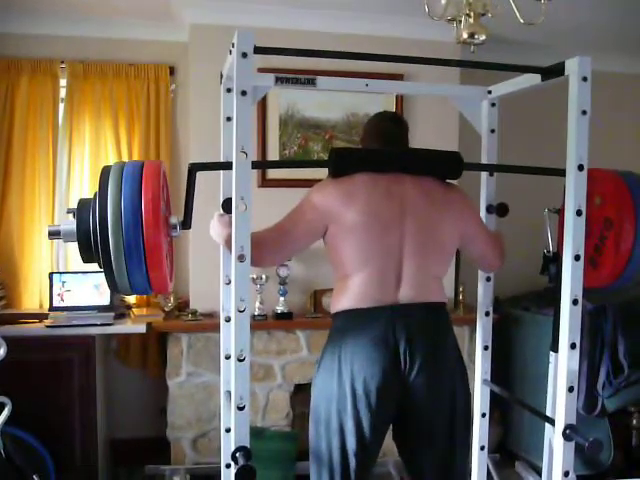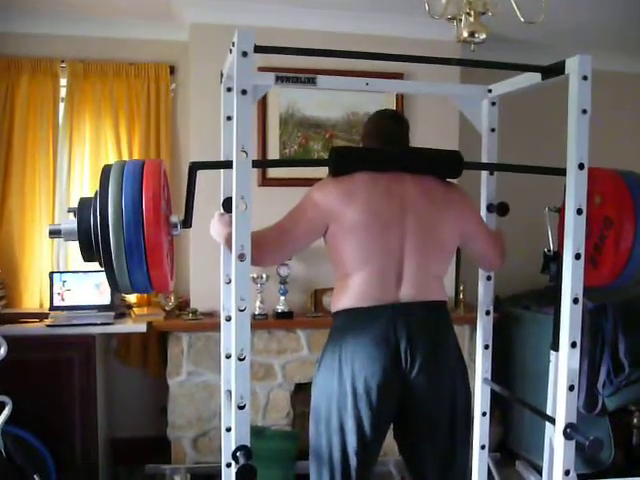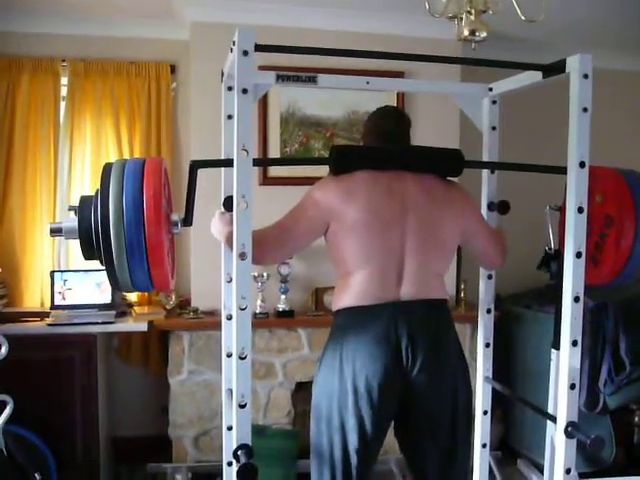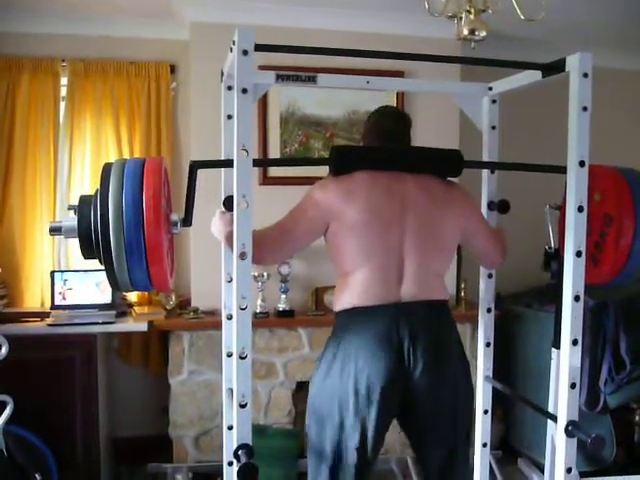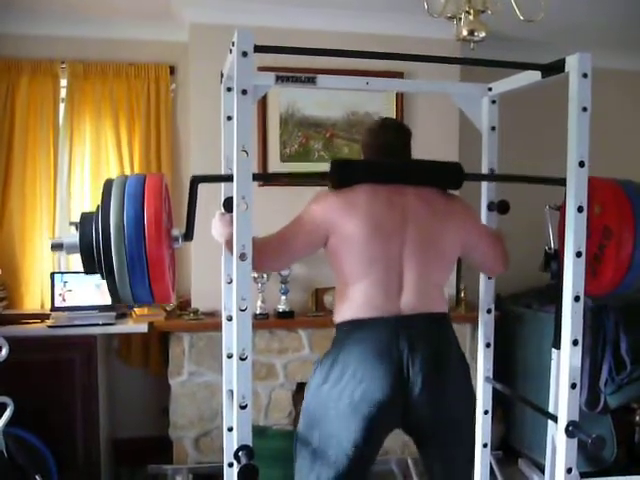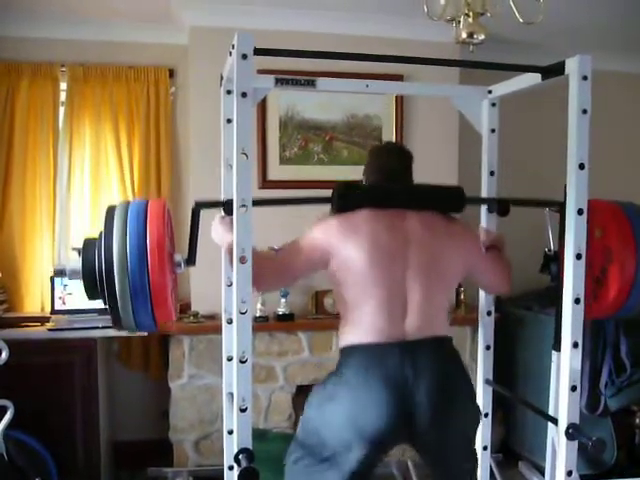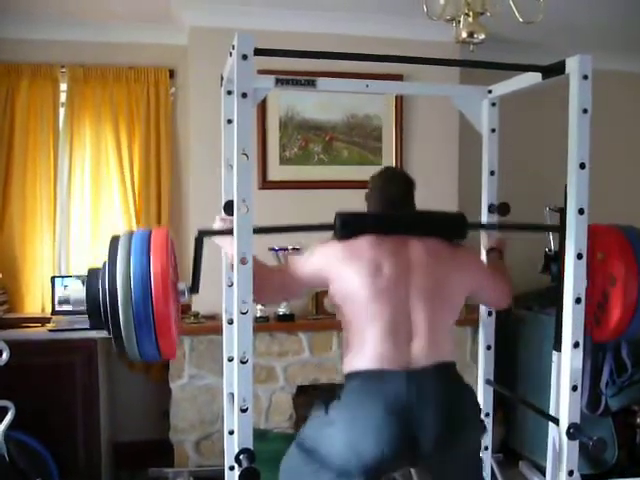
dt=0.2s
person 1, frame 1
left shoulder: (336, 193)
right shoulder: (450, 197)
left elbow: (264, 251)
right elbow: (493, 259)
left wrist: (224, 233)
right wrist: (496, 227)
left hip: (359, 340)
right hip: (432, 338)
person 1, frame 2
left shoulder: (336, 192)
right shoulder: (450, 196)
left elbow: (264, 250)
right elbow: (494, 258)
left wrist: (224, 232)
right wrist: (495, 227)
left hip: (360, 339)
right hip: (432, 336)
person 1, frame 3
left shoulder: (337, 191)
right shoulder: (451, 195)
left elbow: (265, 249)
right elbow: (495, 256)
left wrist: (225, 231)
right wrist: (497, 227)
left hip: (361, 338)
right hip: (434, 335)
person 1, frame 4
left shoulder: (337, 191)
right shoulder: (451, 195)
left elbow: (265, 249)
right elbow: (495, 256)
left wrist: (226, 231)
right wrist: (496, 226)
left hip: (362, 339)
right hip: (435, 336)
person 1, frame 5
left shoulder: (337, 205)
right shoulder: (452, 208)
left elbow: (263, 258)
right elbow: (497, 264)
left wrist: (227, 233)
right wrist: (494, 235)
left hip: (362, 352)
right hip: (435, 349)
person 1, frame 6
left shoulder: (339, 230)
right shoulder: (454, 232)
left elbow: (262, 276)
right elbow: (500, 283)
left wrist: (229, 239)
right wrist: (494, 246)
left hip: (366, 377)
right hip: (440, 374)
person 1, frame 7
left shoulder: (340, 254)
right shoulder: (456, 257)
left elbow: (262, 288)
right elbow: (502, 297)
left wrist: (231, 242)
right wrist: (495, 252)
left hip: (370, 404)
right hip: (444, 401)
